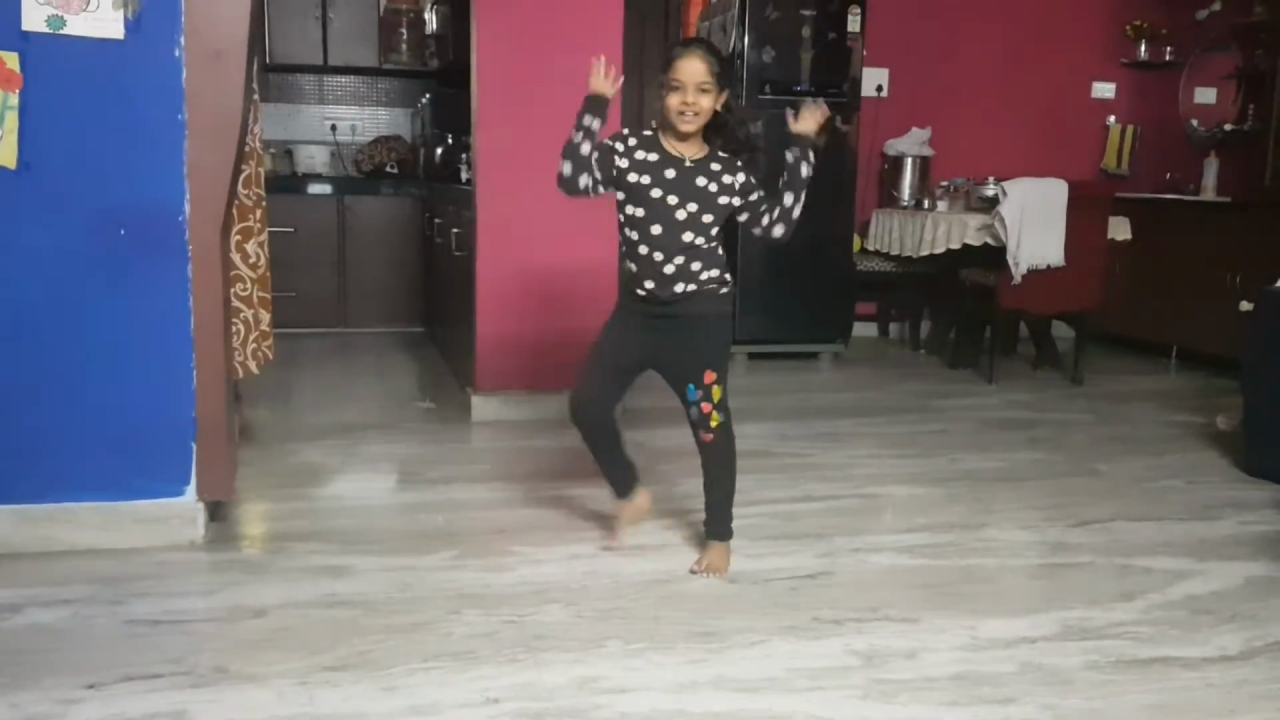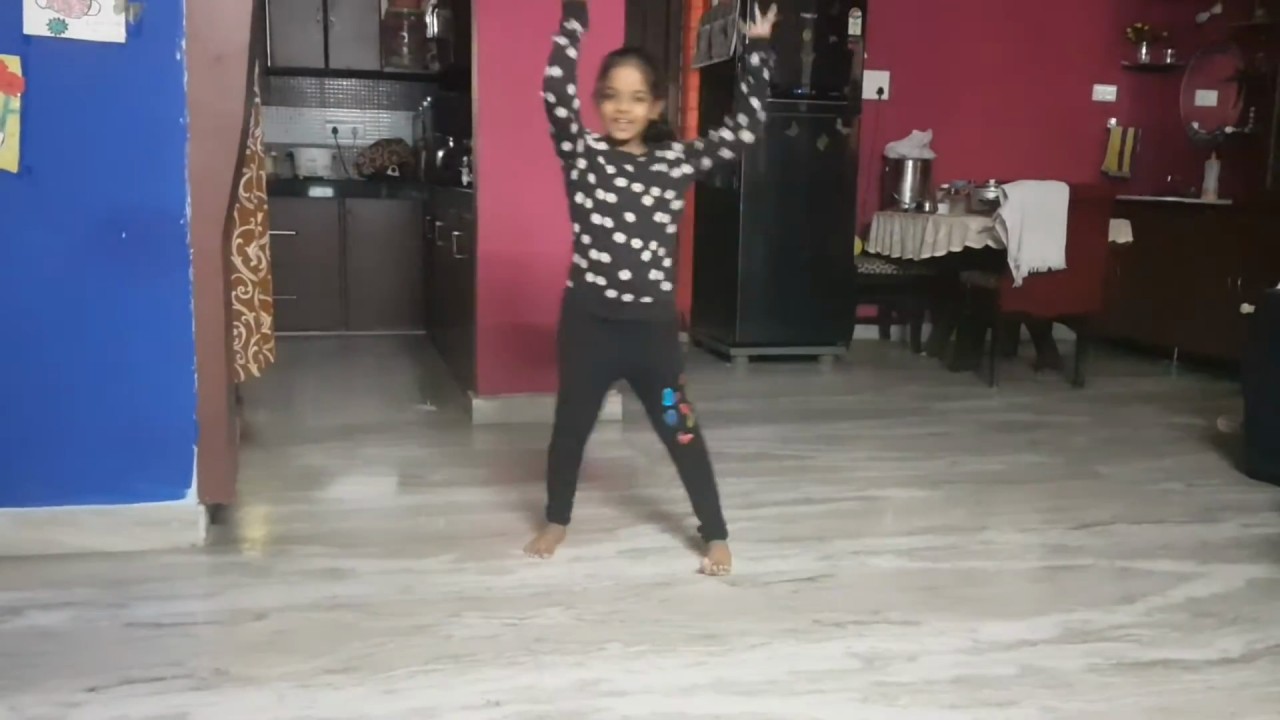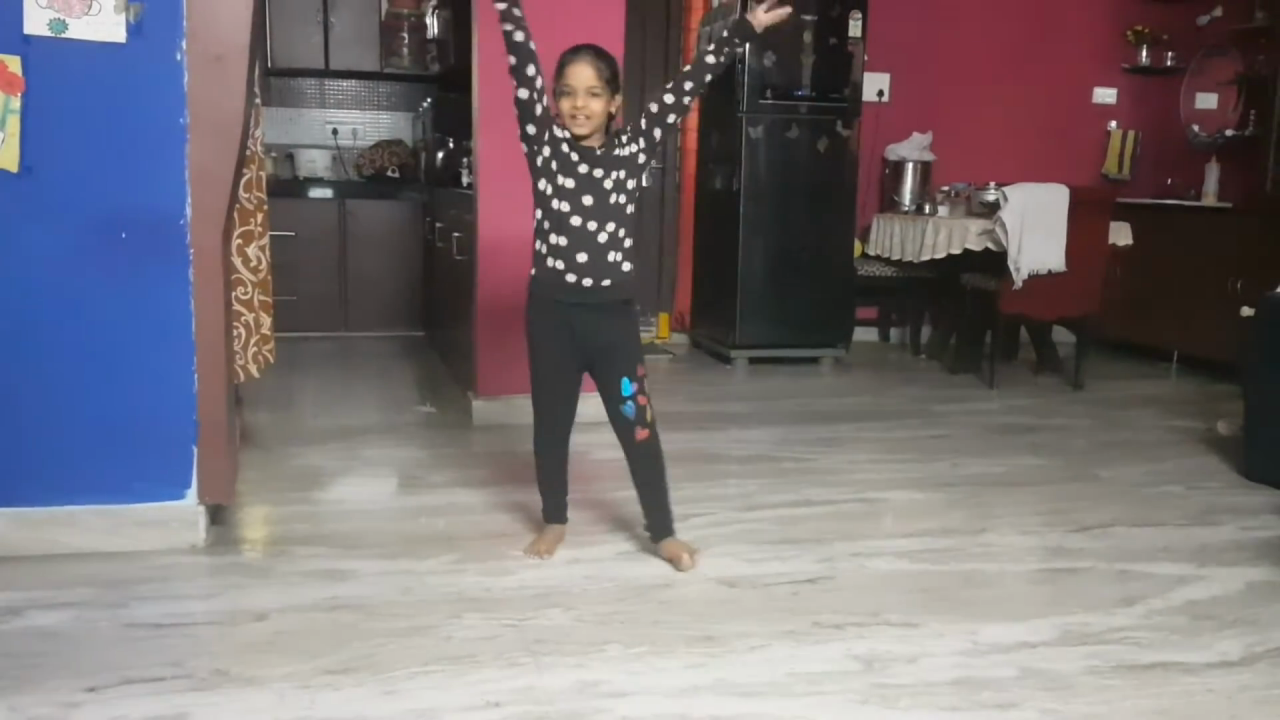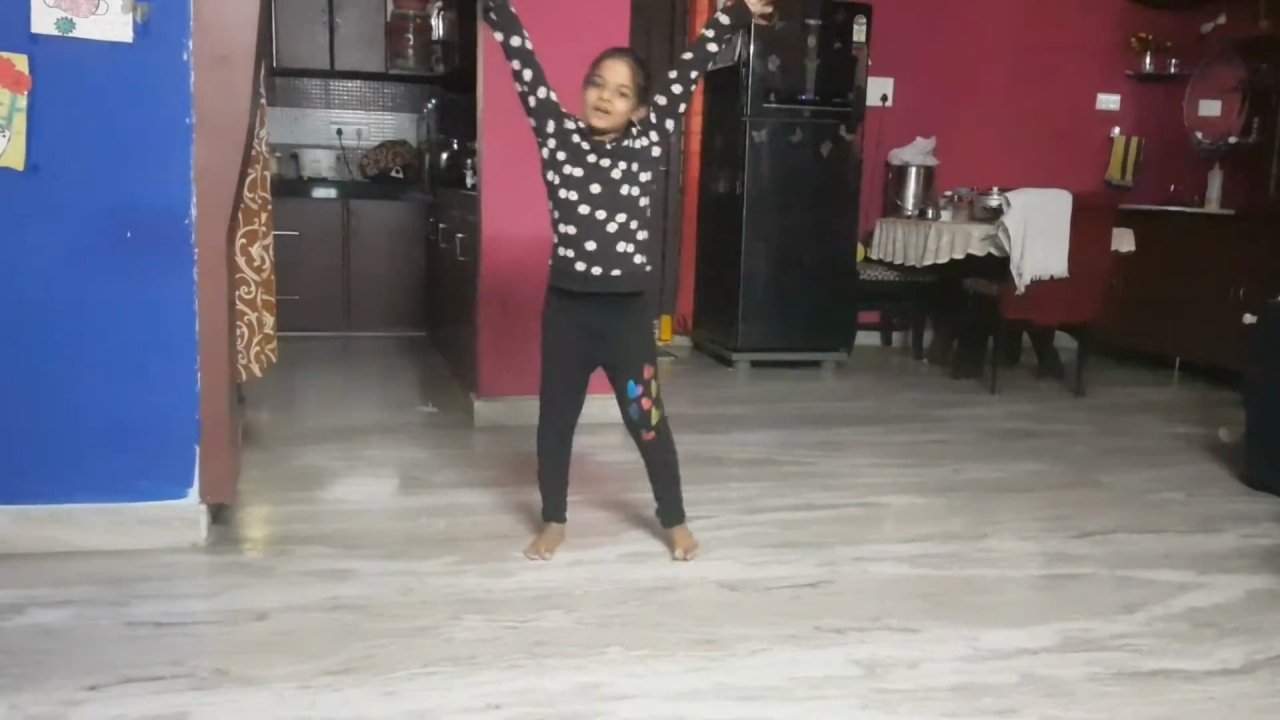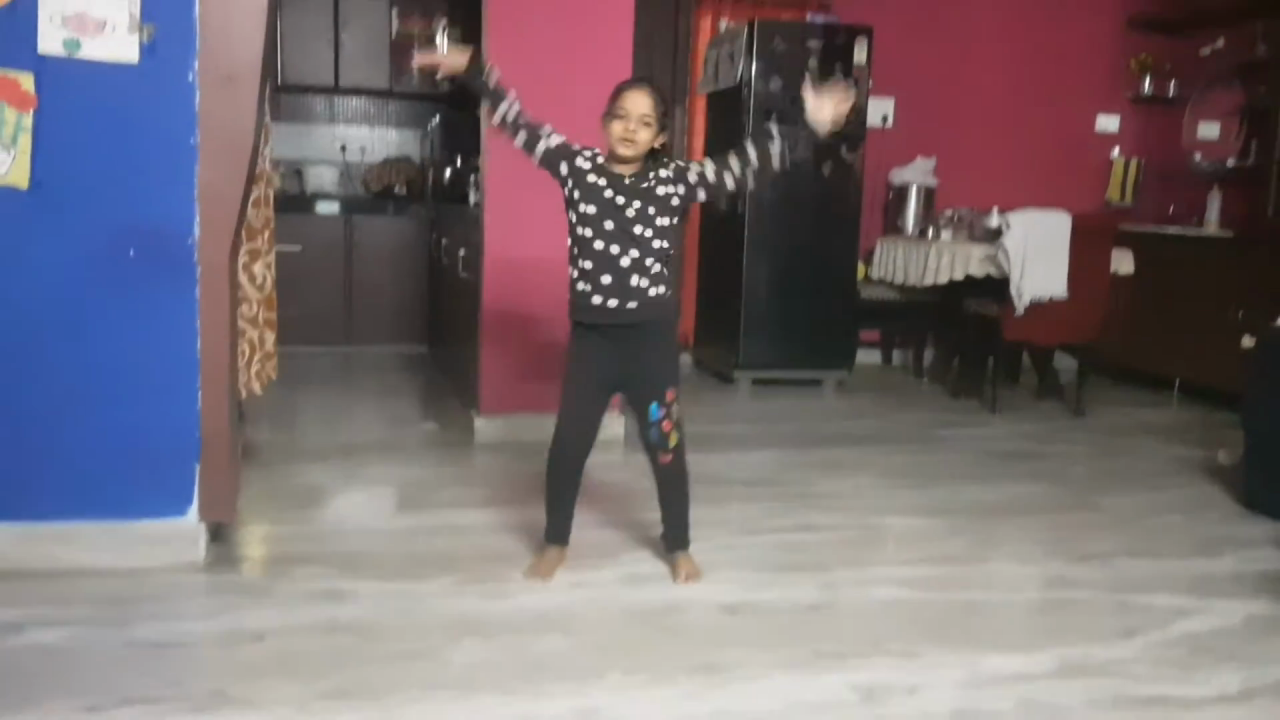
dt=0.3s
person 1, frame 1
left shoulder: (728, 172)
right shoulder: (630, 149)
left elbow: (775, 223)
right elbow: (574, 178)
left wrist: (802, 148)
right wrist: (597, 104)
left hip: (699, 316)
right hip: (636, 308)
left knee: (711, 426)
right knee: (588, 400)
left ankle: (718, 535)
right ankle: (630, 494)
person 1, frame 2
left shoulder: (676, 161)
right shoulder: (581, 151)
left elbow: (744, 131)
right elbow: (557, 93)
left wrist: (757, 50)
left hip: (651, 322)
right hip: (589, 318)
left knee: (681, 429)
right knee: (571, 425)
left ankle: (715, 535)
right ankle: (556, 520)
person 1, frame 3
left shoulder: (634, 147)
right shoulder: (543, 143)
left elbow: (685, 87)
right elbow: (524, 68)
left hip: (612, 311)
right hip: (552, 308)
left knee: (636, 423)
right knee: (552, 420)
left ankle: (662, 531)
right ankle: (554, 521)
person 1, frame 4
left shoulder: (648, 140)
right shoulder: (556, 133)
left elbow: (688, 72)
right elbow: (523, 62)
left hip: (627, 308)
right hip: (568, 305)
left knee: (647, 422)
right knee: (556, 418)
left ankle: (674, 520)
right ankle: (553, 521)
person 1, frame 5
left shoulder: (676, 179)
right shoulder: (579, 163)
left elbow: (747, 164)
right elbow: (518, 124)
left wrist: (806, 120)
right wrist: (472, 67)
left hip: (653, 335)
right hip: (592, 335)
left knee: (666, 444)
right knee: (570, 441)
left ankle: (678, 545)
right ankle: (555, 542)
